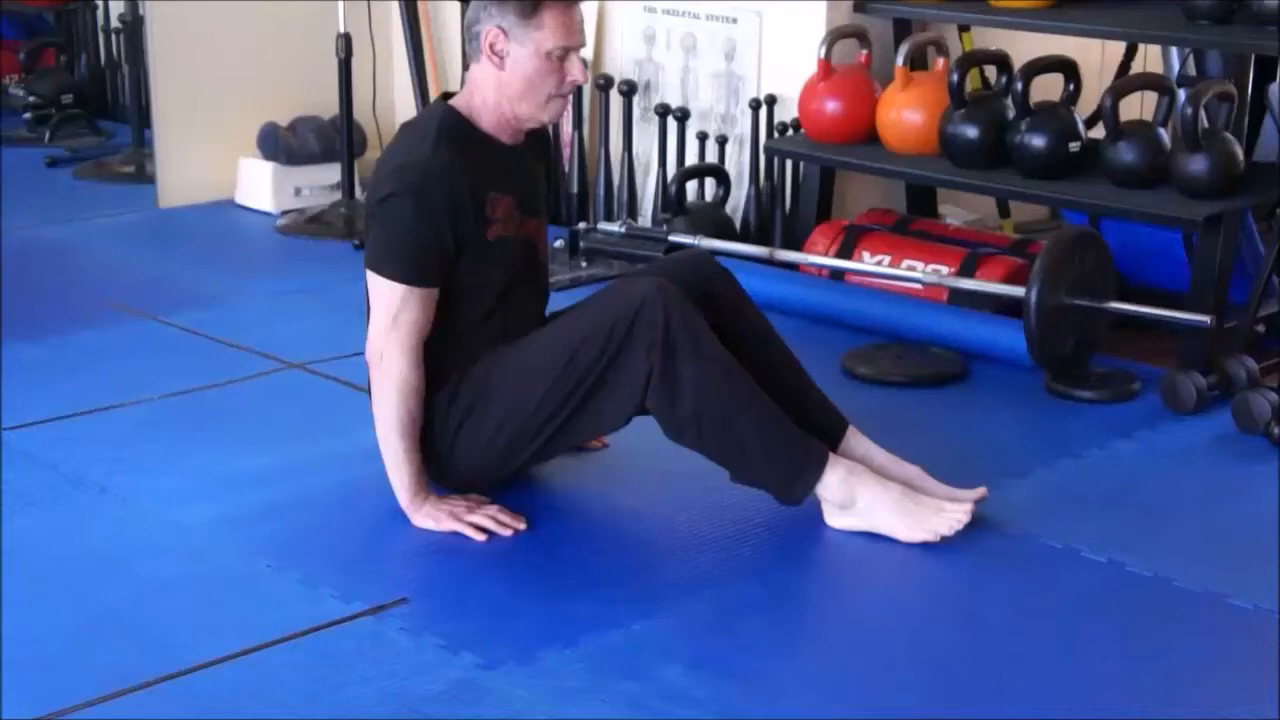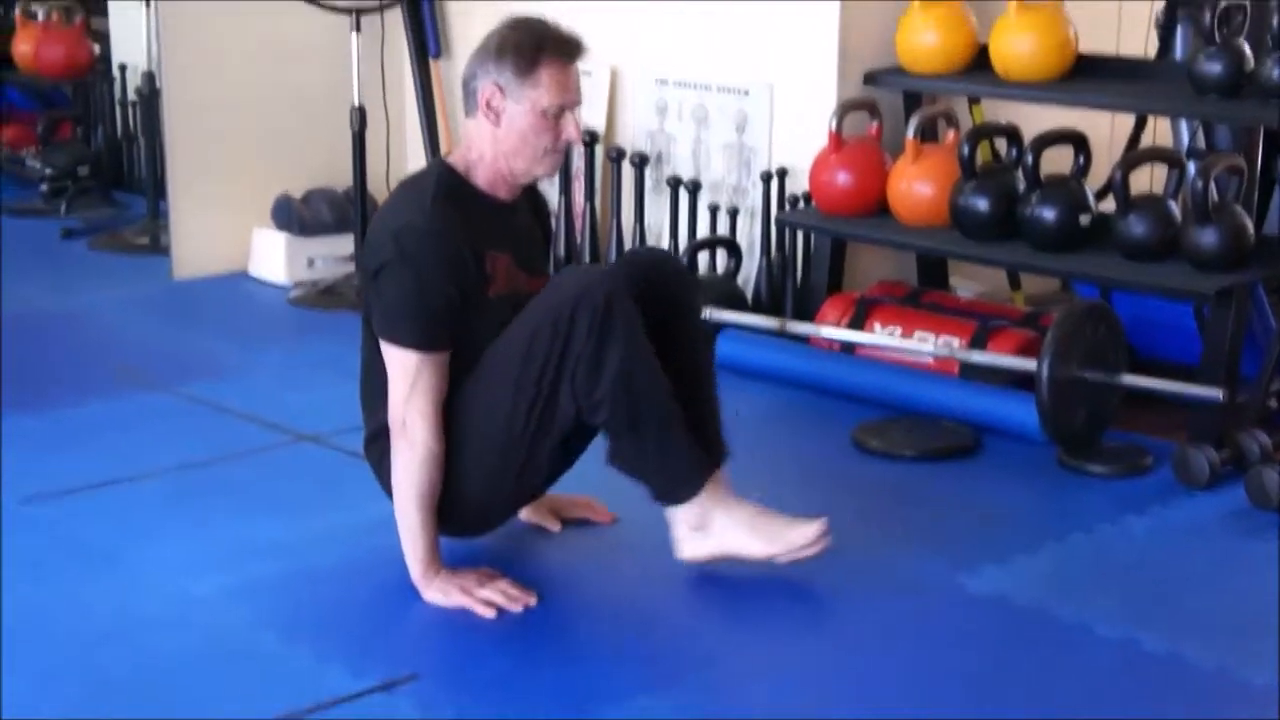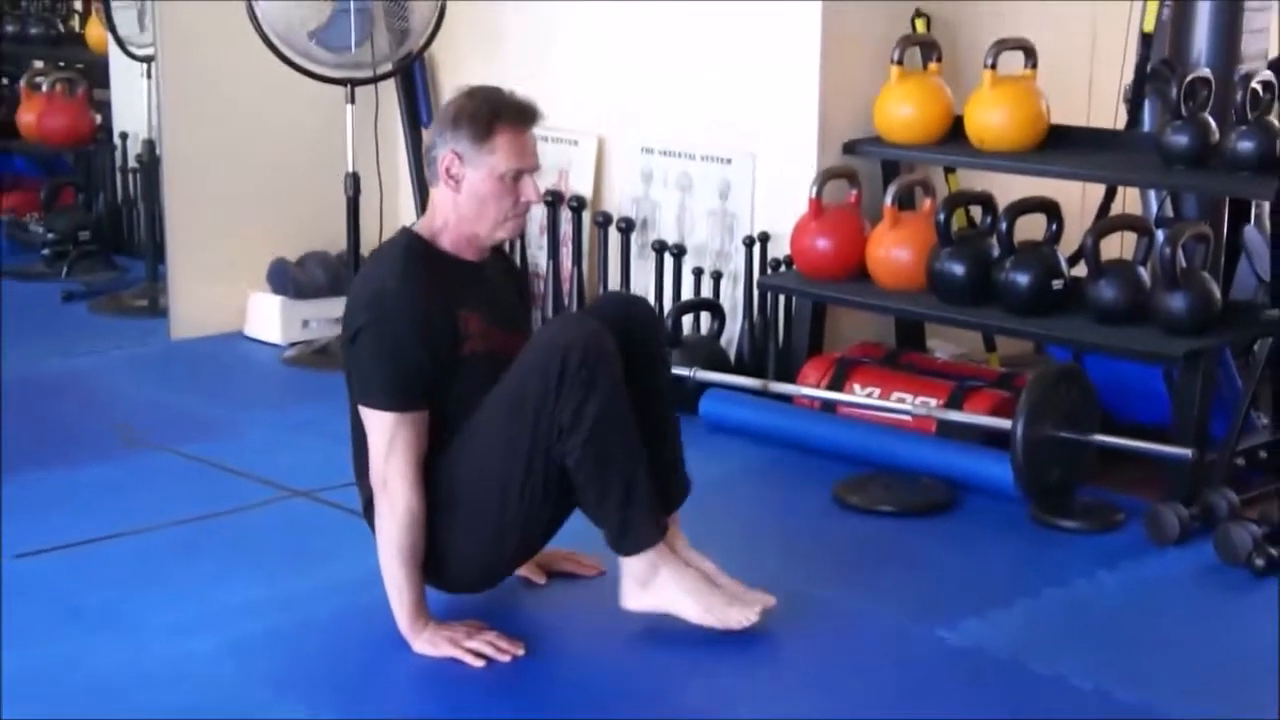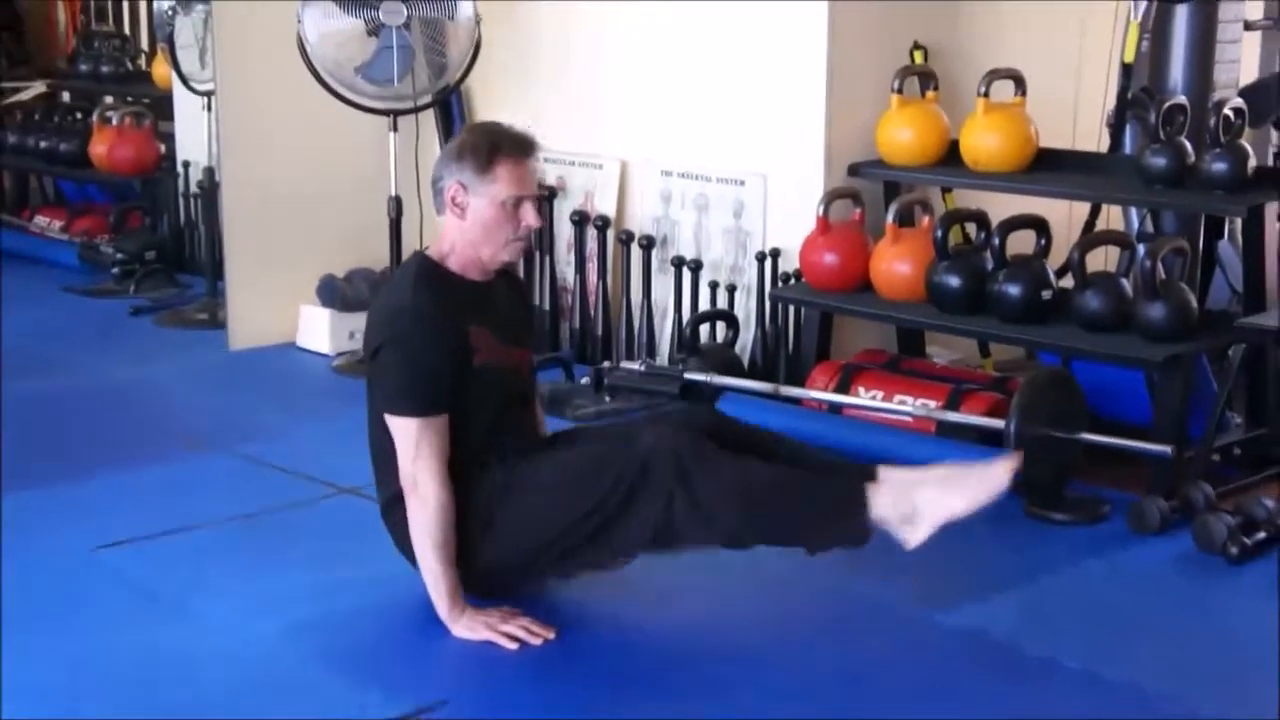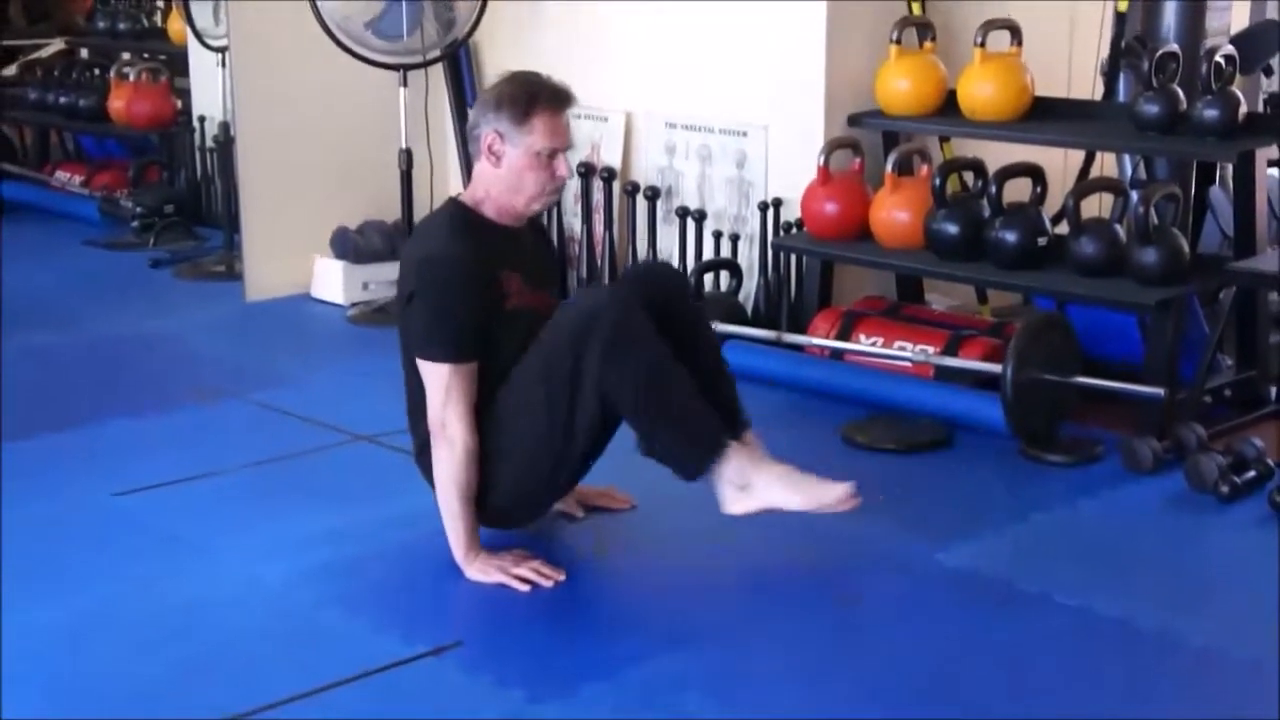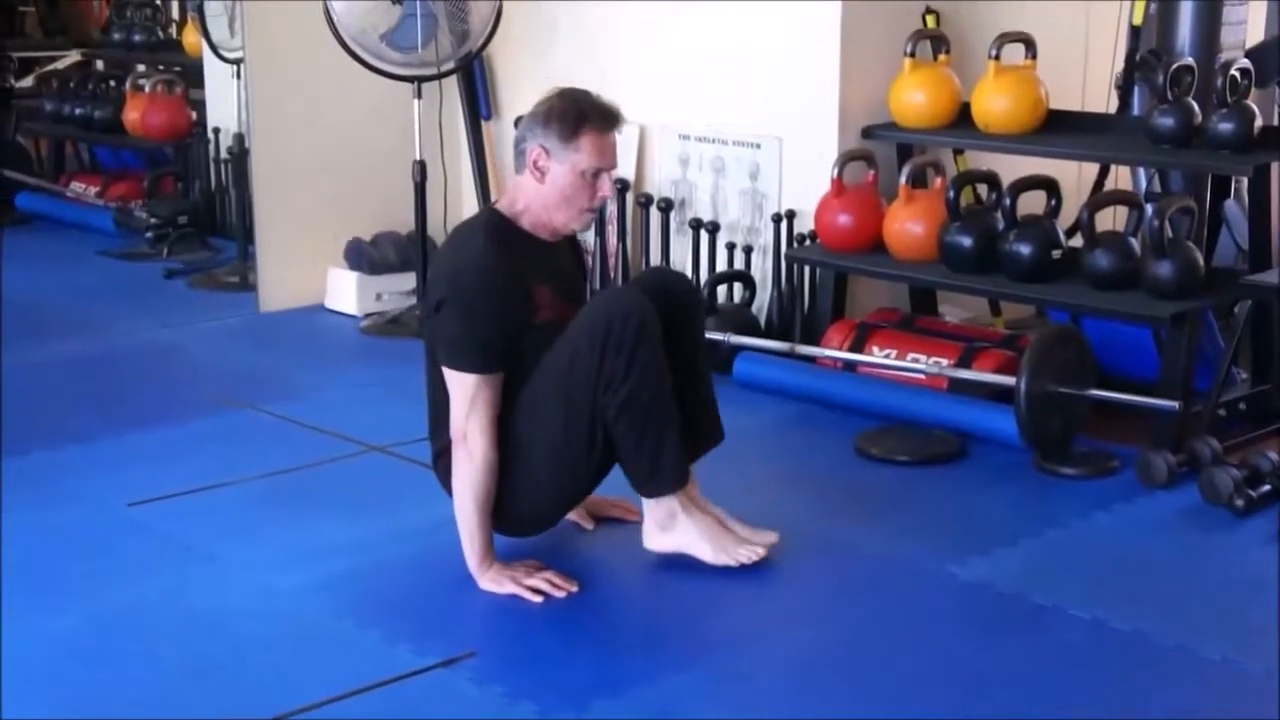
dt=0.7s
person 1, frame 1
left shoulder: (528, 143)
right shoulder: (427, 172)
right elbow: (390, 346)
left wrist: (553, 405)
right wrist: (417, 499)
left hip: (508, 383)
right hip: (456, 422)
left knee: (696, 280)
right knee: (649, 315)
left ankle: (847, 453)
right ankle: (837, 488)
person 1, frame 2
left shoulder: (525, 207)
right shoulder: (424, 229)
right elbow: (414, 412)
left wrist: (524, 487)
right wrist: (428, 571)
left hip: (490, 454)
right hip: (448, 473)
left knee: (657, 278)
right knee: (588, 301)
left ankle: (700, 503)
right ankle: (700, 513)
person 1, frame 3
left shoulder: (497, 269)
right shoulder: (397, 291)
right elbow: (394, 470)
left wrist: (520, 541)
right wrist: (416, 625)
left hip: (488, 512)
right hip: (449, 534)
left knee: (627, 320)
right knee: (576, 350)
left ankle: (660, 542)
right ankle: (647, 568)
person 1, frame 4
left shoulder: (502, 287)
right shoulder: (415, 314)
right elbow: (421, 475)
left wrist: (559, 518)
right wrist: (456, 612)
left hip: (511, 490)
right hip: (468, 532)
left knee: (688, 430)
right knee: (666, 463)
left ankle: (887, 492)
right ankle: (887, 508)
person 1, frame 5
left shoulder: (526, 233)
right shoulder: (446, 257)
right elbow: (447, 418)
left wrist: (558, 479)
right wrist: (470, 554)
left hip: (529, 455)
right hip: (495, 475)
left knee: (659, 285)
right knee: (604, 315)
left ankle: (740, 456)
right ankle: (733, 473)
person 1, frame 6
left shoulder: (557, 243)
right shoulder: (479, 265)
right elbow: (470, 428)
left wrist: (571, 488)
right wrist: (483, 565)
left hip: (545, 460)
right hip: (509, 482)
left knee: (667, 293)
right knee: (621, 317)
left ankle: (676, 497)
right ankle: (668, 514)
